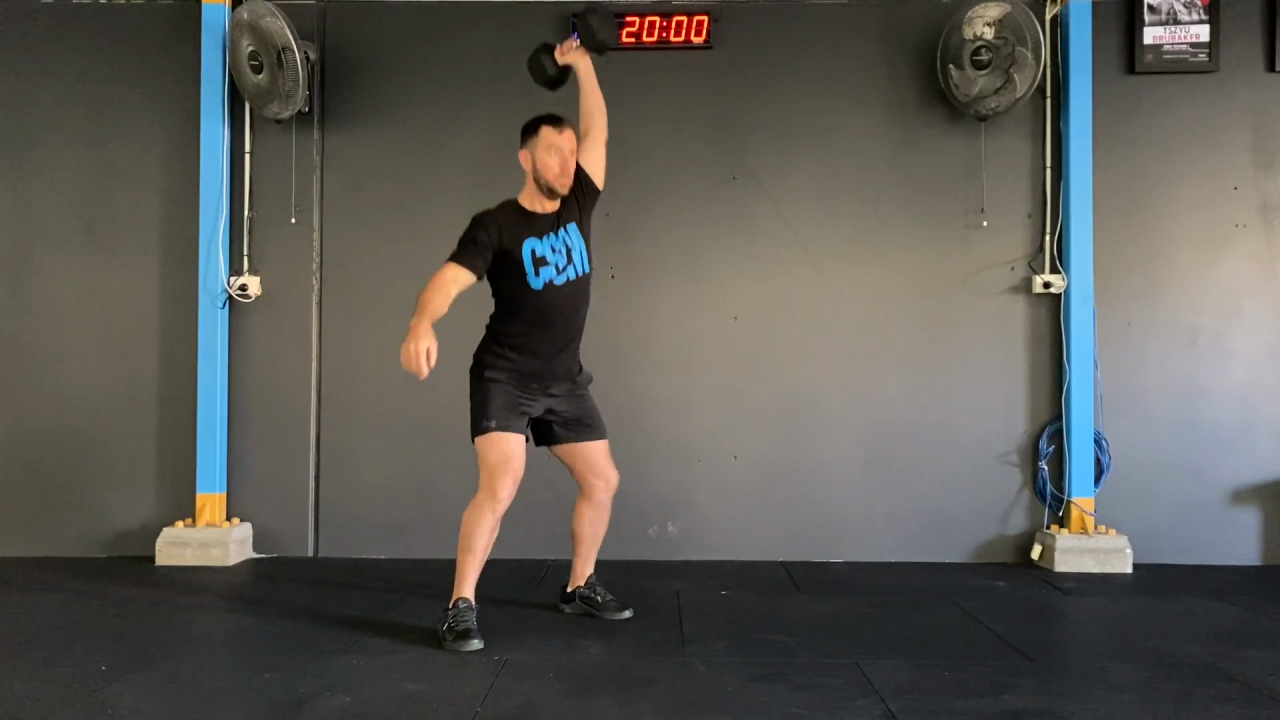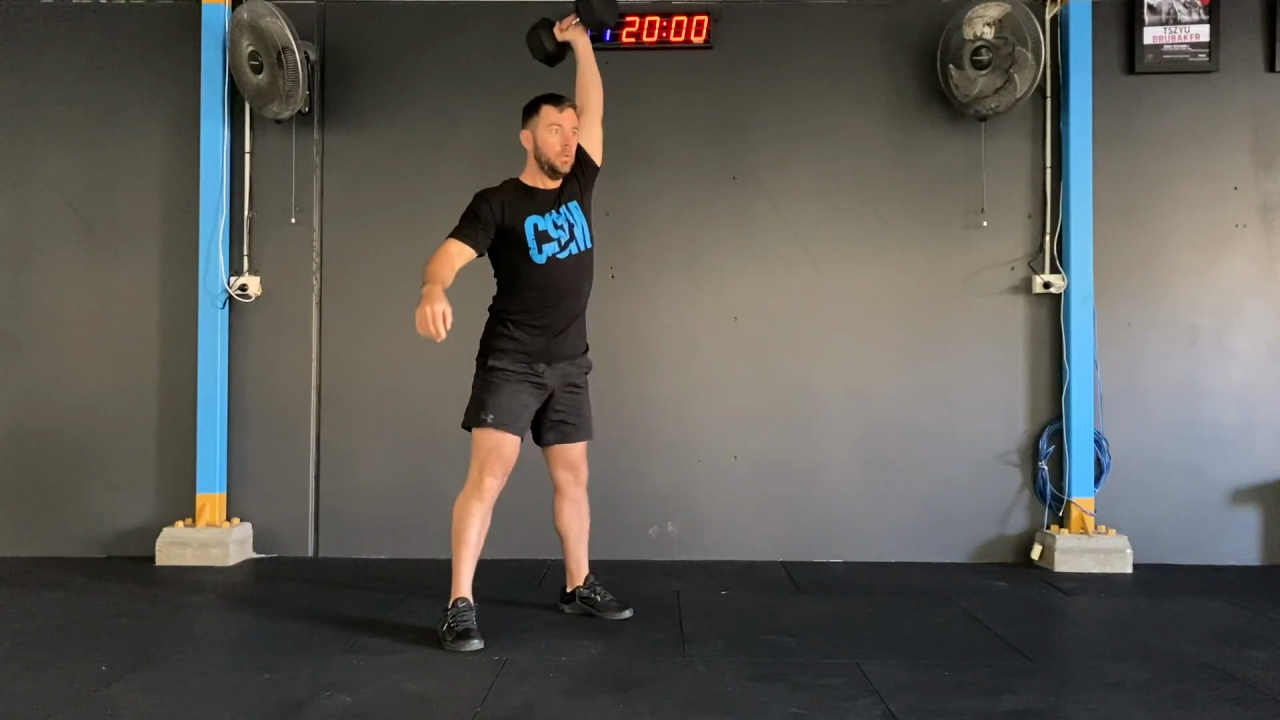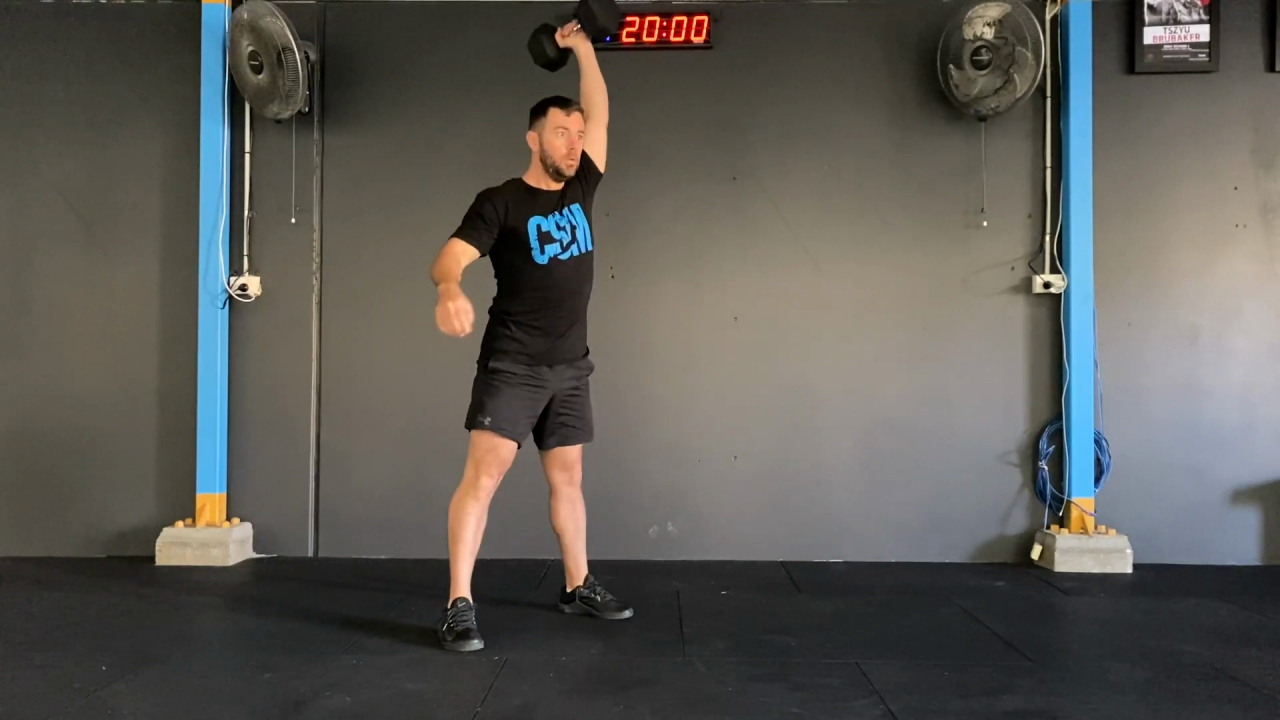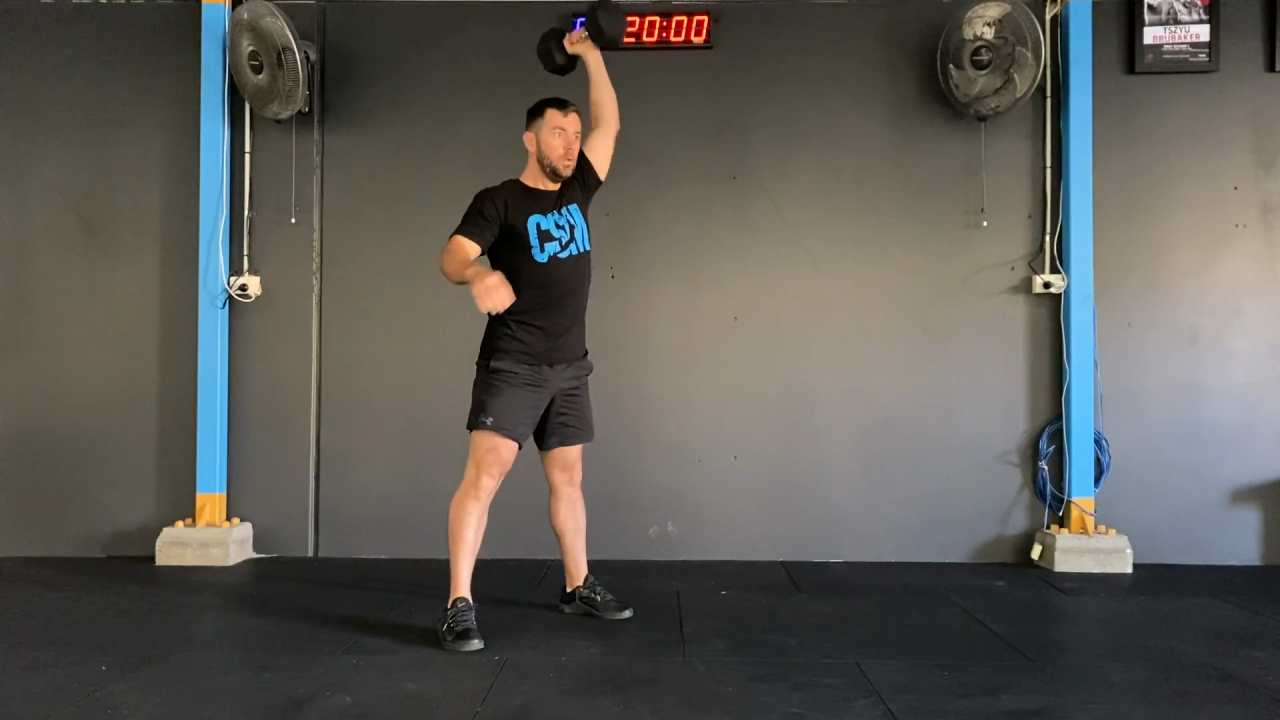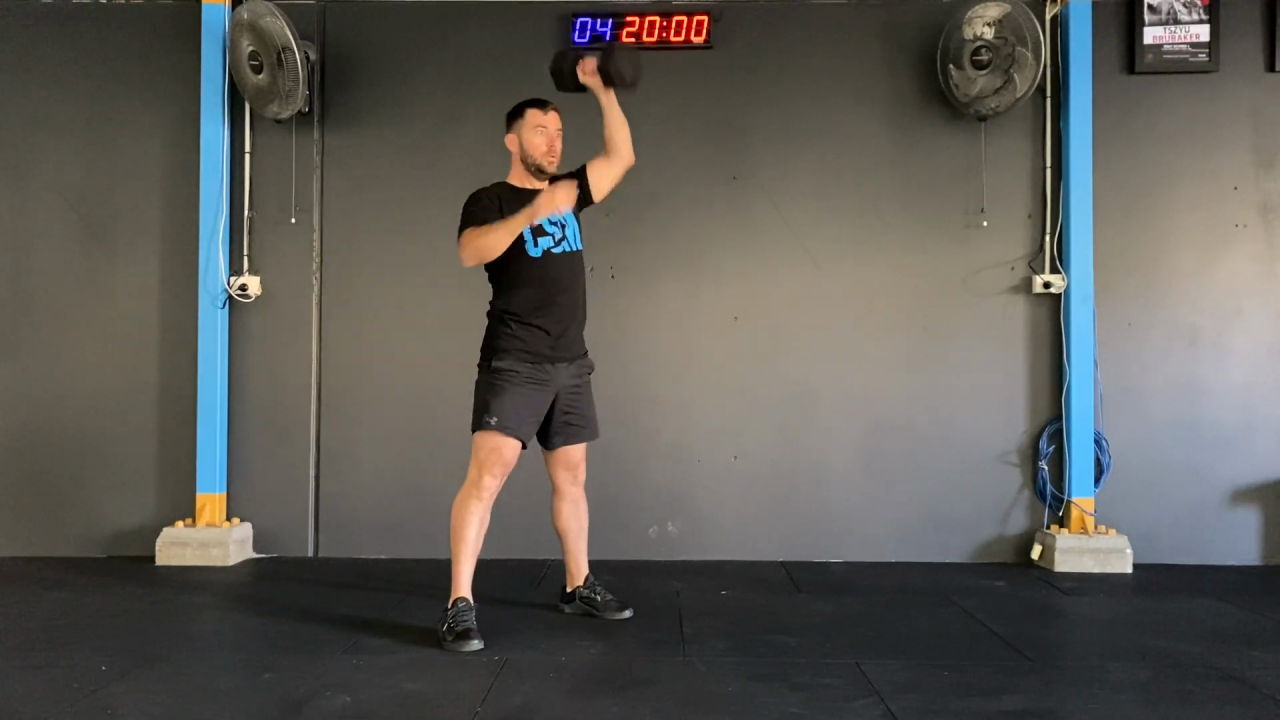
dt=0.2s
person 1, frame 1
left shoulder: (578, 205)
right shoulder: (496, 226)
left elbow: (598, 134)
right elbow: (449, 281)
left wrist: (582, 66)
right wrist: (422, 324)
left hip: (565, 379)
right hip: (505, 379)
left knee: (602, 481)
right knee: (500, 489)
left ankle: (580, 585)
right ankle: (461, 605)
person 1, frame 2
left shoulder: (579, 184)
right shoulder: (498, 203)
left elbow: (594, 110)
right elbow: (450, 255)
left wrist: (580, 44)
right wrist: (433, 290)
left hip: (570, 364)
right hip: (510, 365)
left knee: (572, 479)
right knee: (488, 479)
left ankle: (579, 586)
right ankle: (459, 604)
person 1, frame 3
left shoulder: (581, 188)
right shoulder: (500, 202)
left elbow: (599, 115)
right elbow: (449, 256)
left wrist: (583, 49)
right wrist: (451, 289)
left hip: (570, 365)
right hip: (512, 365)
left knee: (568, 479)
right knee: (483, 479)
left ankle: (578, 586)
right ankle: (459, 604)
person 1, frame 4
left shoulder: (577, 191)
right shoulder: (499, 201)
left elbow: (608, 124)
right elbow: (452, 257)
left wrist: (591, 55)
right wrist: (480, 274)
left hip: (569, 366)
right hip: (513, 365)
left knee: (567, 479)
right knee: (484, 478)
left ankle: (578, 586)
right ankle: (459, 604)
person 1, frame 5
left shoulder: (568, 192)
right shoulder: (490, 199)
left elbow: (621, 155)
right elbow: (470, 252)
left wrist: (601, 89)
right wrist: (533, 211)
left hip: (571, 363)
right hip: (515, 363)
left knee: (570, 478)
right knee: (487, 477)
left ankle: (579, 586)
right ankle: (459, 605)
